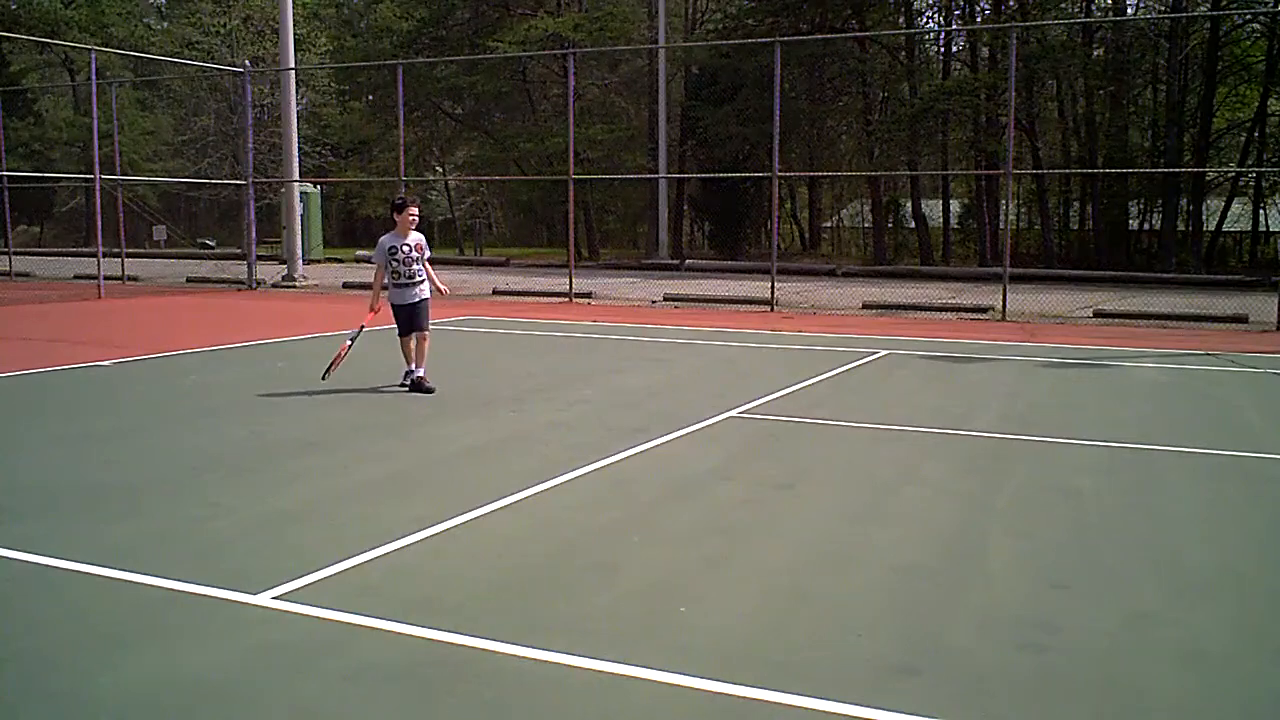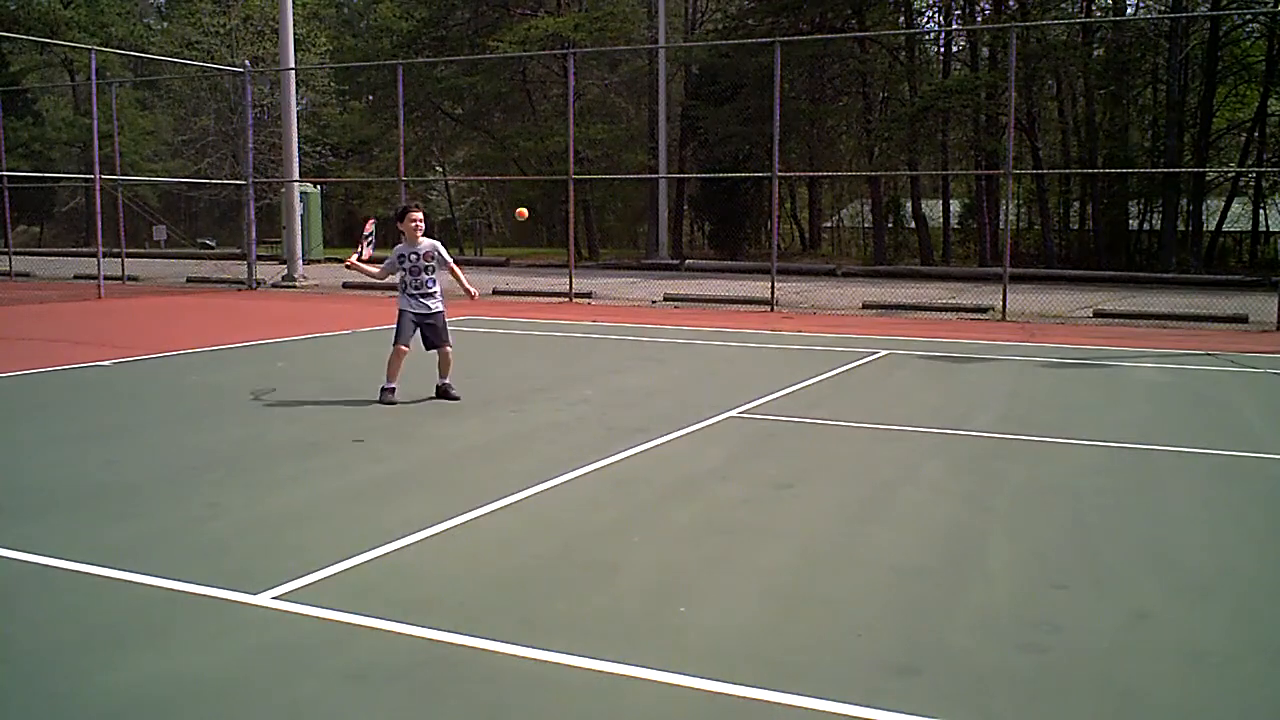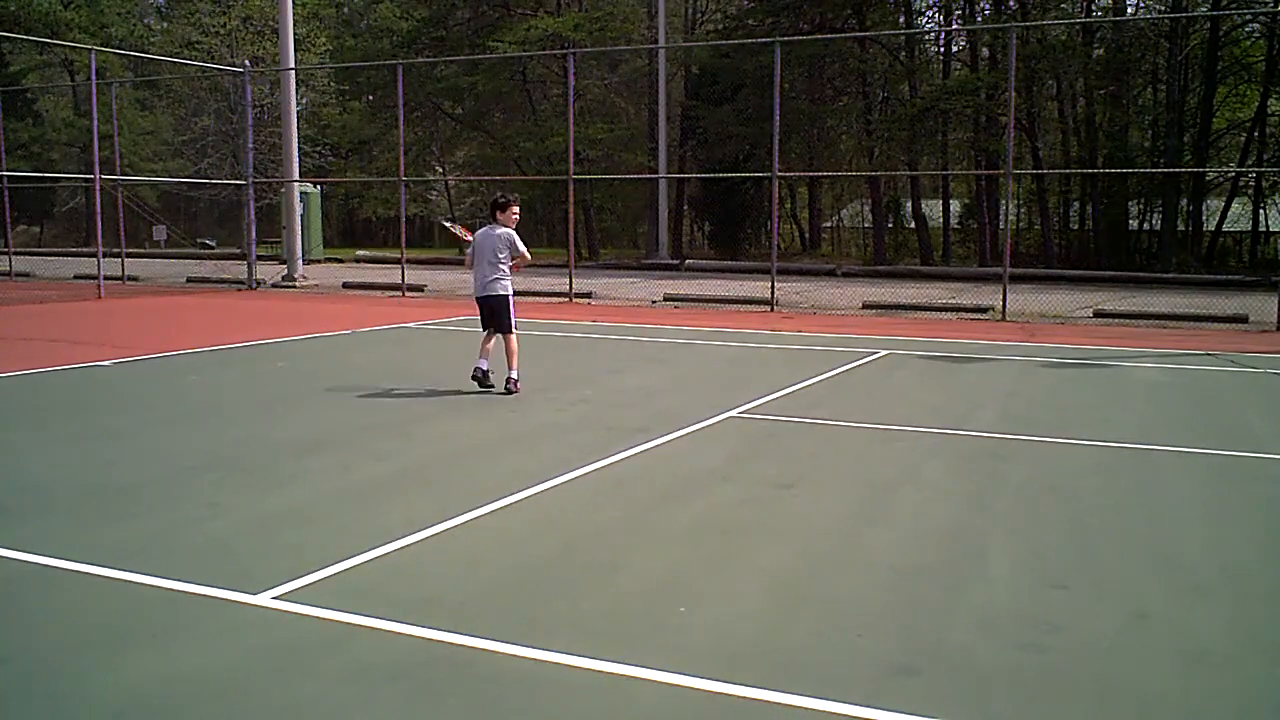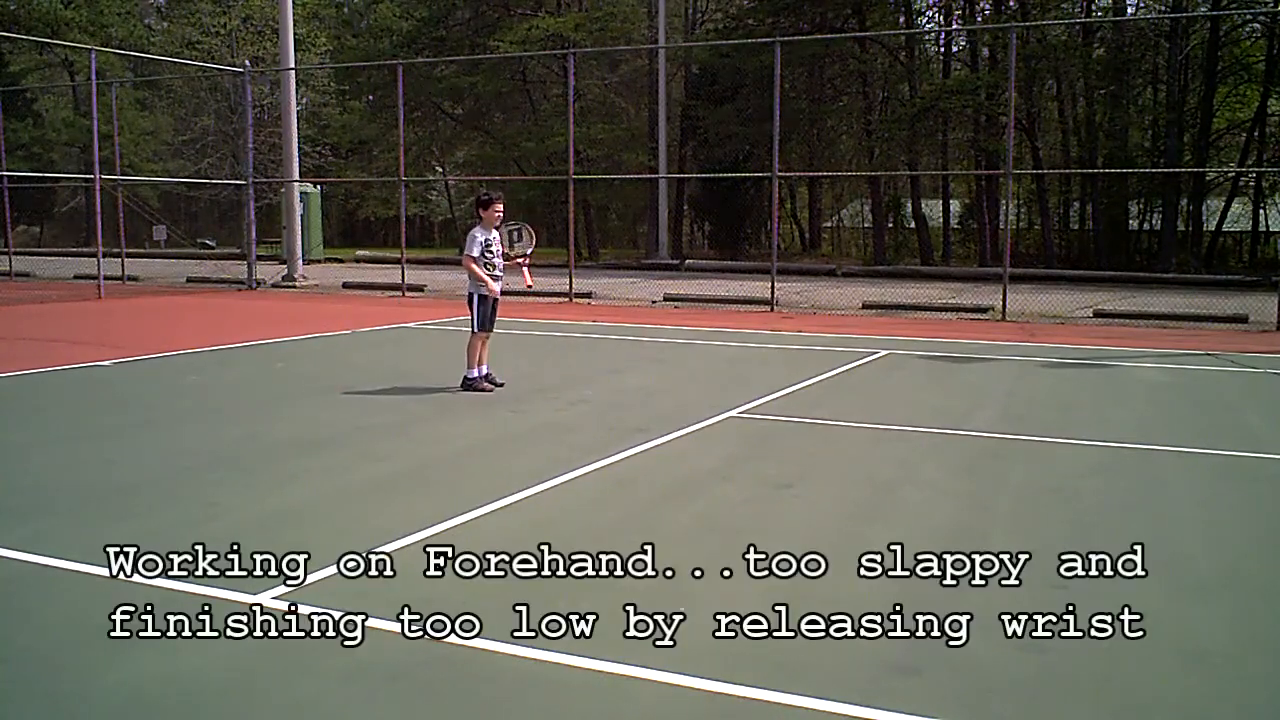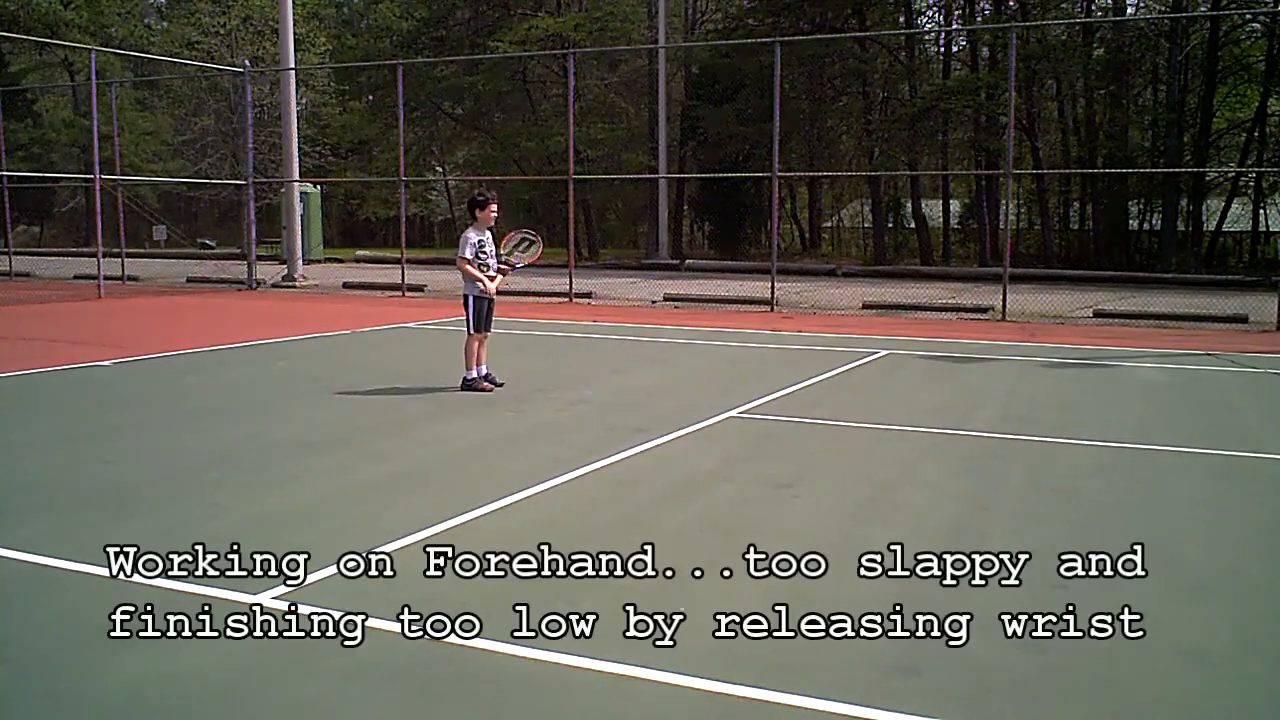
dt=1s
person 1, frame 1
left shoulder: (419, 238)
right shoulder: (385, 242)
right elbow: (380, 272)
left wrist: (436, 283)
right wrist: (375, 299)
left hip: (420, 294)
right hip: (398, 298)
left knee: (423, 334)
right knee: (405, 336)
left ankle: (419, 377)
right ankle: (411, 370)
person 1, frame 2
left shoulder: (434, 246)
right shoulder: (398, 251)
left elbow: (452, 268)
right elbow: (382, 273)
left wrist: (466, 286)
right wrist: (357, 265)
left hip: (433, 307)
right hip: (408, 307)
left knee: (445, 350)
right knee: (400, 348)
left ankle: (443, 384)
right ankle: (388, 387)
person 1, frame 3
left shoulder: (478, 235)
right shoulder: (508, 234)
left elbow: (468, 263)
right elbow: (526, 257)
right wrist: (515, 264)
left hip: (481, 291)
right hip: (501, 290)
left knee: (492, 331)
right knee: (509, 334)
left ankle: (481, 369)
right ankle: (512, 379)
person 1, frame 4
left shoulder: (495, 234)
right shoulder: (476, 235)
right elbow: (468, 262)
left wrist: (513, 262)
right wrist: (487, 281)
left hip: (492, 292)
right hip: (480, 291)
left knee: (486, 334)
right knee: (479, 333)
left ankle: (483, 373)
right ankle: (471, 377)
person 1, frame 5
left shoulder: (488, 234)
right shoulder: (470, 236)
right elbow: (462, 264)
left wrist: (498, 276)
right wrist: (484, 280)
left hip: (488, 293)
right hip: (475, 293)
left knee: (483, 335)
right knee: (475, 334)
left ankle: (482, 372)
right ankle: (470, 378)
